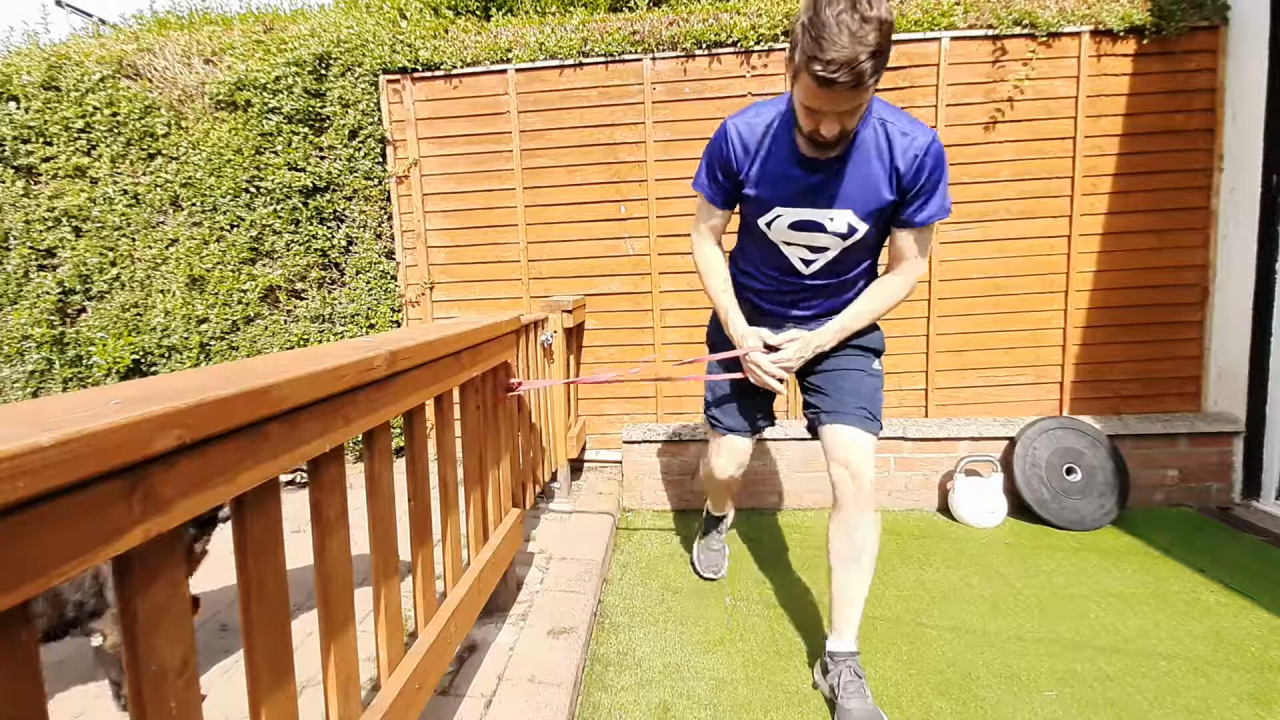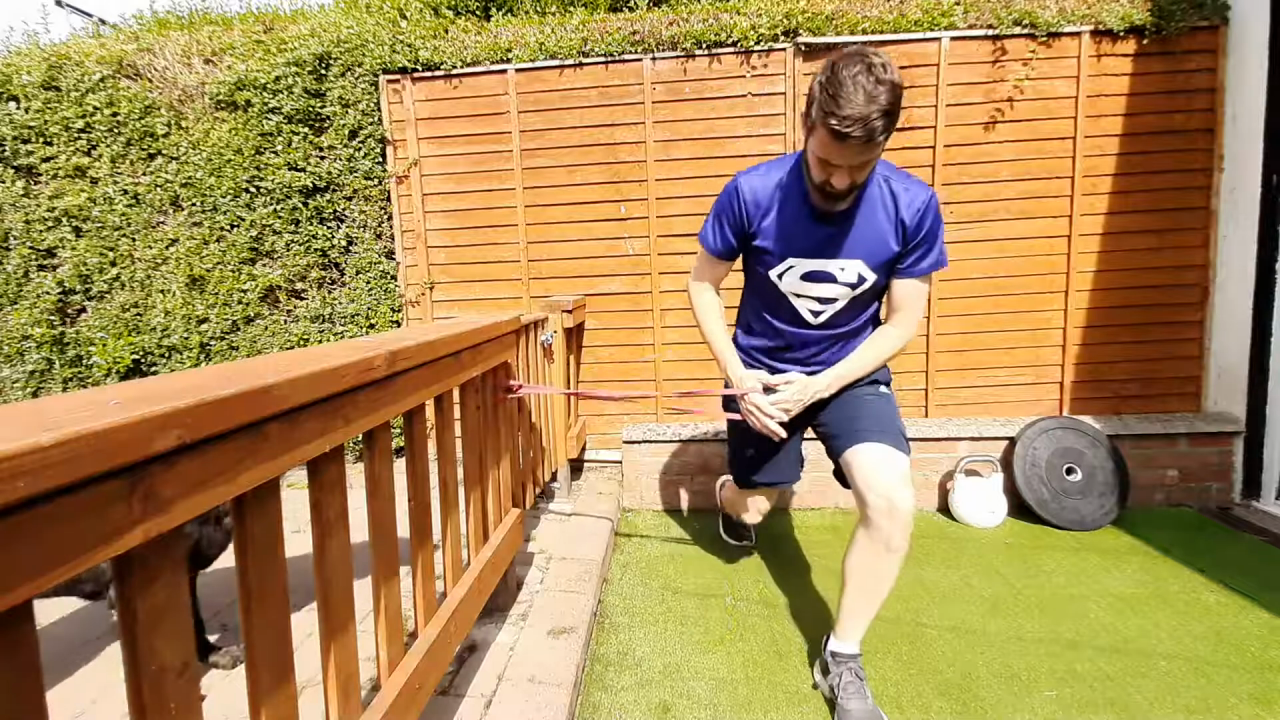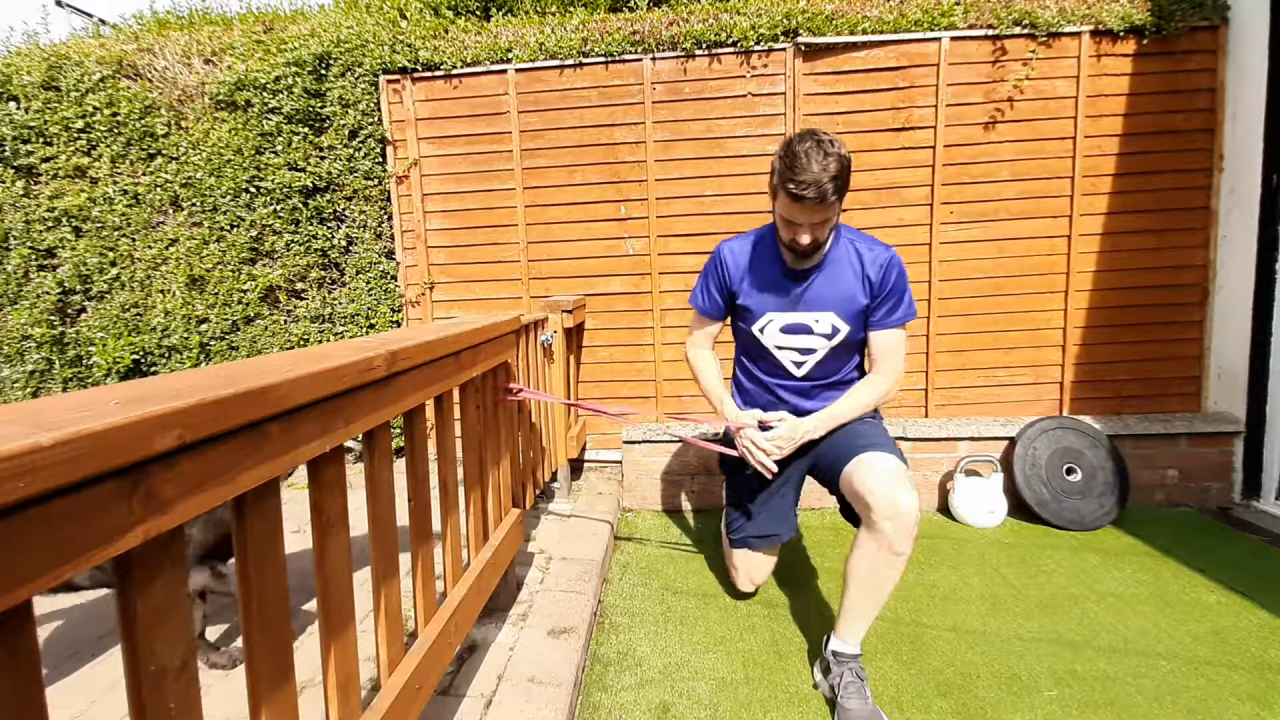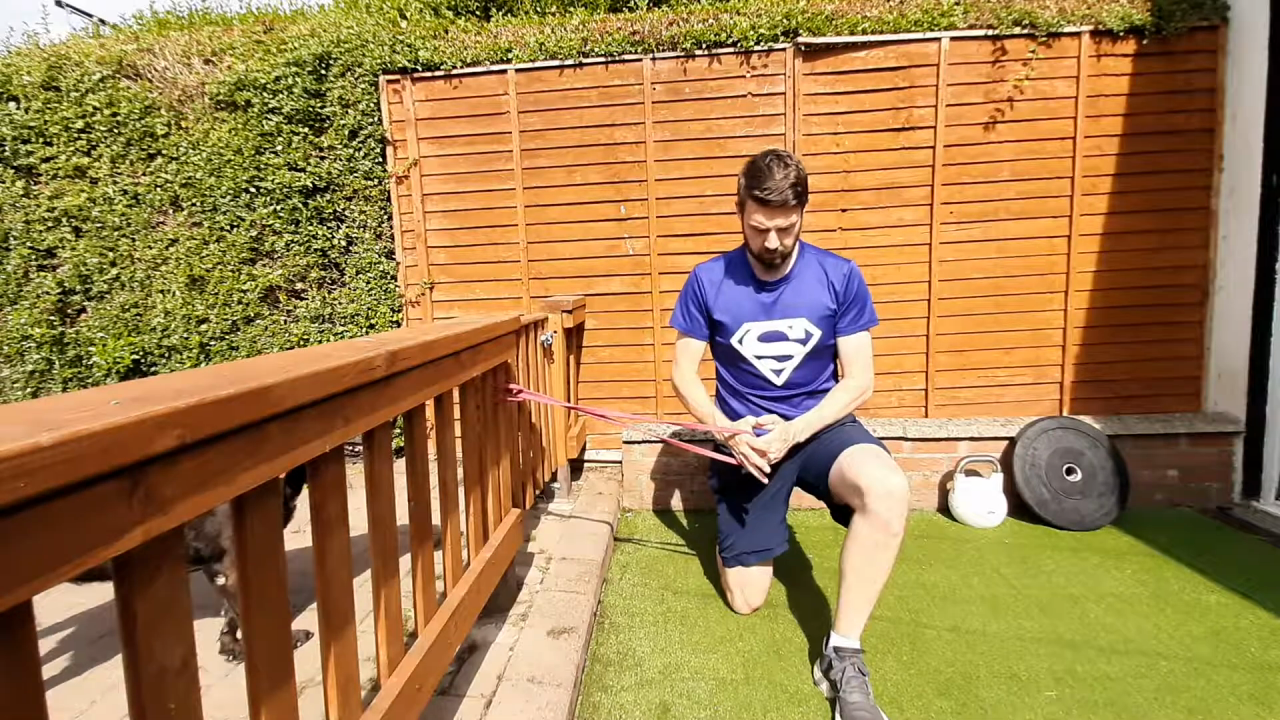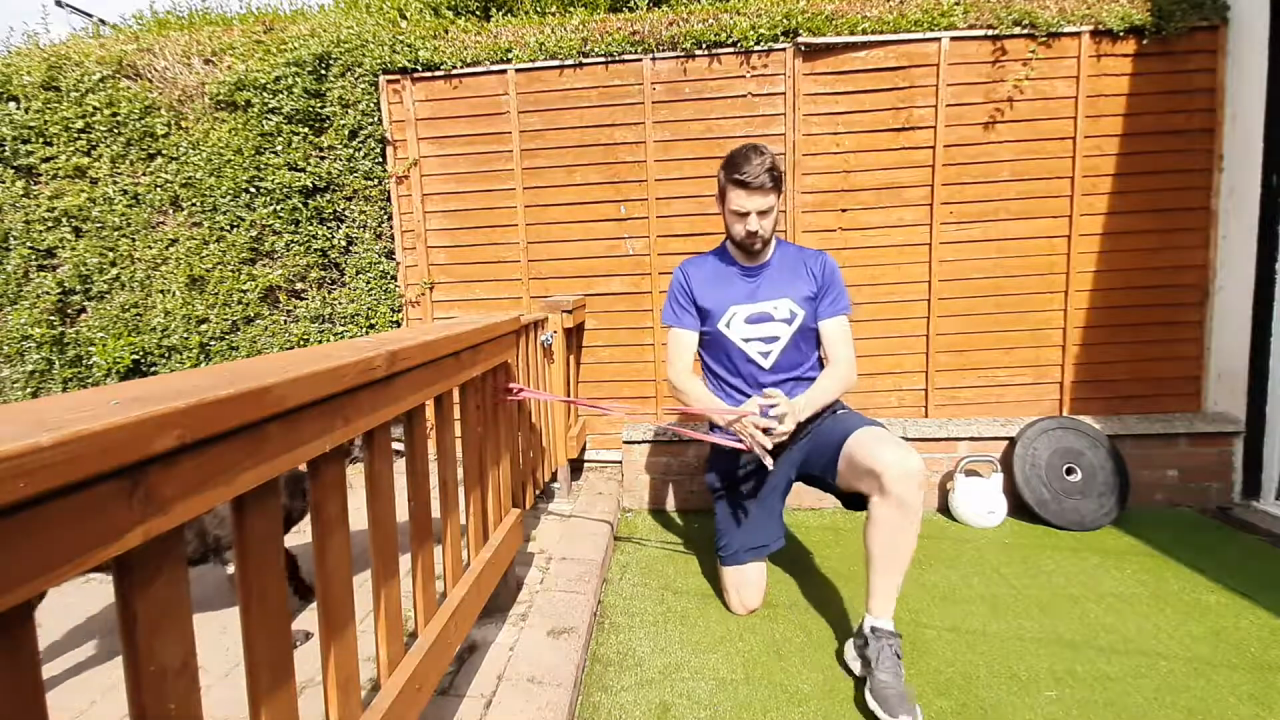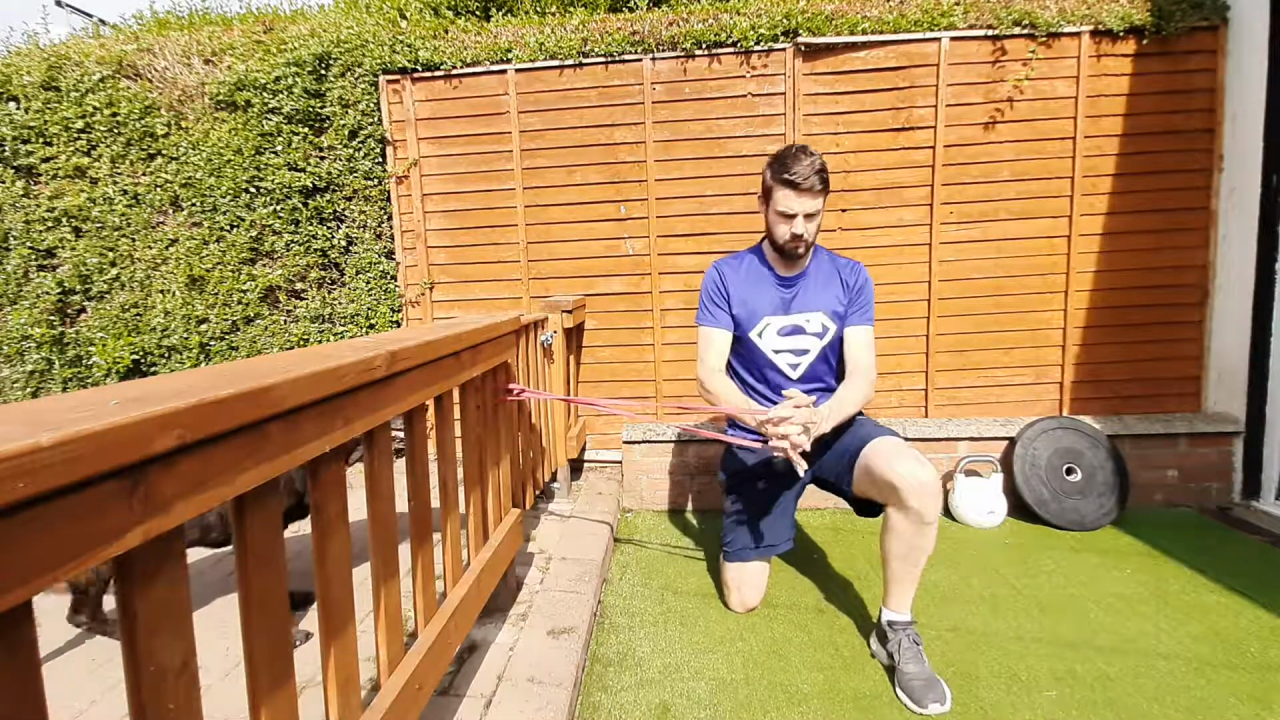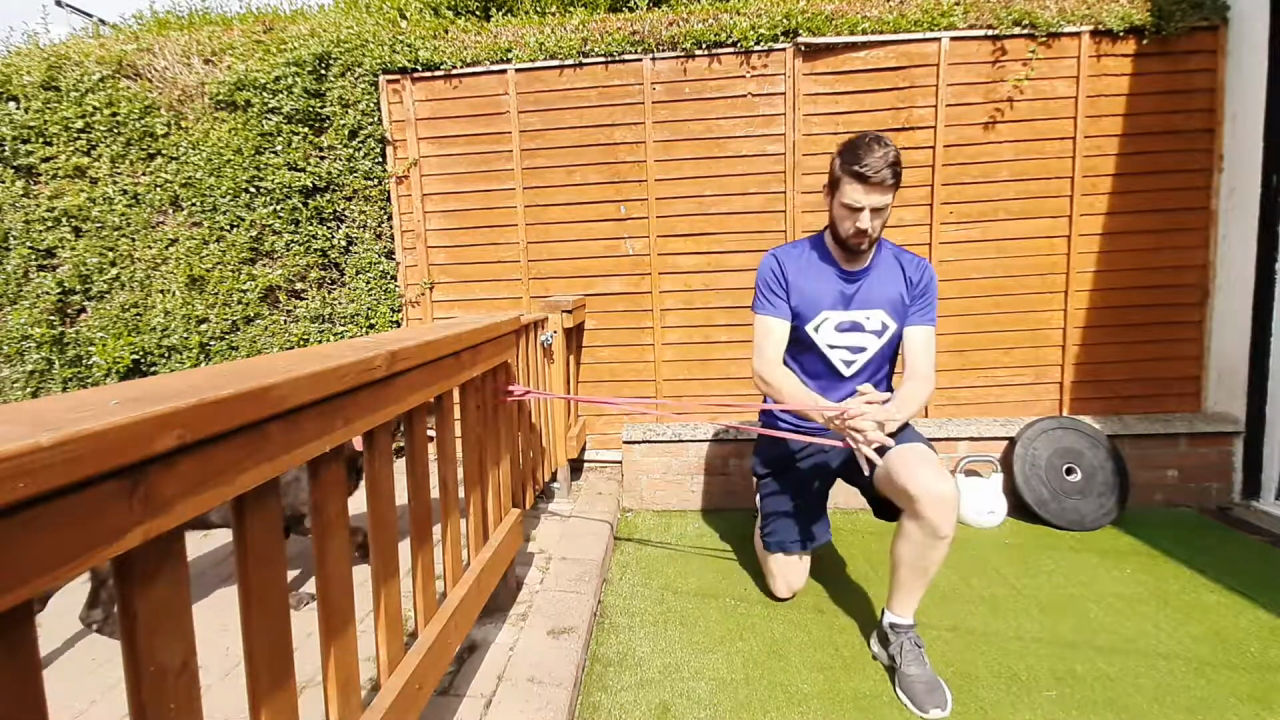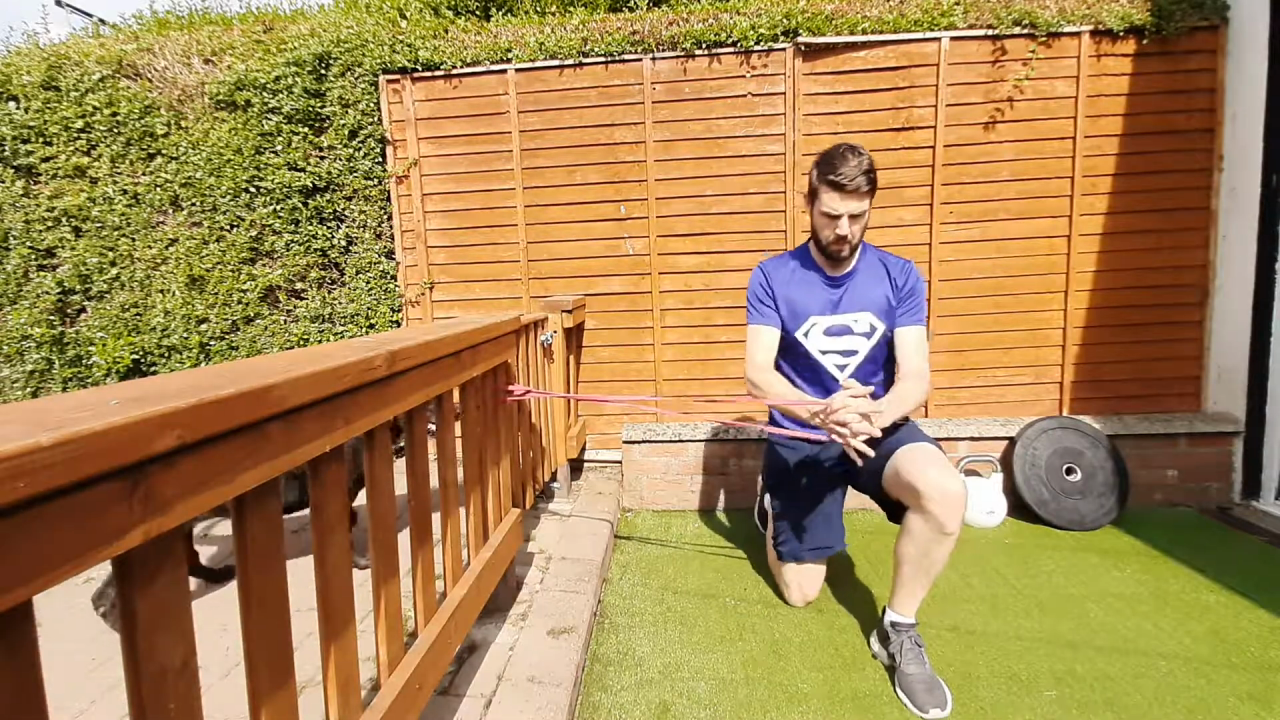
dt=0.3s
person 1, frame 1
left shoulder: (913, 151)
right shoulder: (741, 136)
left elbow: (906, 271)
right elbow: (706, 238)
left wrist: (817, 341)
right wrist: (739, 333)
left hip: (843, 328)
right hip: (750, 322)
left knee: (854, 474)
right knee: (723, 464)
left ankle: (840, 657)
right ankle: (716, 521)
person 1, frame 2
left shoulder: (913, 205)
right shoulder: (752, 192)
left elbow: (903, 320)
right elbow: (702, 286)
left wrist: (819, 389)
right wrist: (738, 379)
left hip: (849, 371)
right hip: (761, 369)
left knee: (892, 502)
right knee: (751, 507)
left ankle: (841, 659)
right ankle: (728, 498)
person 1, frame 3
left shoulder: (878, 265)
right shoulder: (732, 260)
left elbow: (887, 374)
right elbow: (698, 347)
left wrist: (806, 430)
right wrist: (734, 419)
left hip: (838, 417)
right hip: (759, 424)
left knee: (898, 506)
right knee: (748, 577)
left ankle: (841, 659)
right ankle: (738, 520)
person 1, frame 4
left shoulder: (840, 277)
right shoulder: (708, 281)
left elbow: (859, 380)
right elbow: (683, 372)
left wrist: (794, 431)
right wrist: (726, 430)
left hip: (819, 426)
right hip: (745, 438)
left knee: (888, 489)
right knee: (746, 598)
left ankle: (842, 655)
right ankle: (735, 532)
person 1, frame 5
left shoulder: (815, 267)
right shoulder: (693, 277)
left elbow: (843, 367)
right elbow: (680, 374)
left wrist: (793, 411)
right wrist: (733, 417)
left hip: (814, 418)
right hip: (737, 435)
left knee: (902, 468)
right knee: (743, 600)
left ankle: (877, 638)
right ankle: (740, 527)
person 1, frame 6
left shoulder: (849, 277)
right shoulder: (726, 277)
left elbow: (862, 377)
right elbow: (710, 375)
left wrist: (814, 421)
right wrist: (766, 421)
left hip: (834, 425)
right hip: (755, 440)
left knee: (920, 483)
right knee: (743, 598)
left ankle: (896, 629)
right ankle: (748, 523)
person 1, frame 7
left shoulder: (913, 273)
right shoulder: (783, 266)
left elbow: (921, 375)
right elbow: (765, 368)
left wrist: (884, 418)
right wrist: (832, 416)
left hip: (876, 422)
right hip: (792, 430)
left knee: (937, 495)
right knee: (784, 585)
left ankle: (897, 630)
right ankle: (770, 510)
person 1, frame 8
left shoulder: (900, 277)
right shoulder: (773, 276)
left elbow: (915, 377)
right elbow: (758, 373)
left wrist: (874, 416)
right wrist: (821, 413)
left hip: (877, 424)
right hip: (798, 437)
left knee: (945, 491)
right knee: (800, 593)
left ankle: (898, 630)
right ankle: (773, 506)
